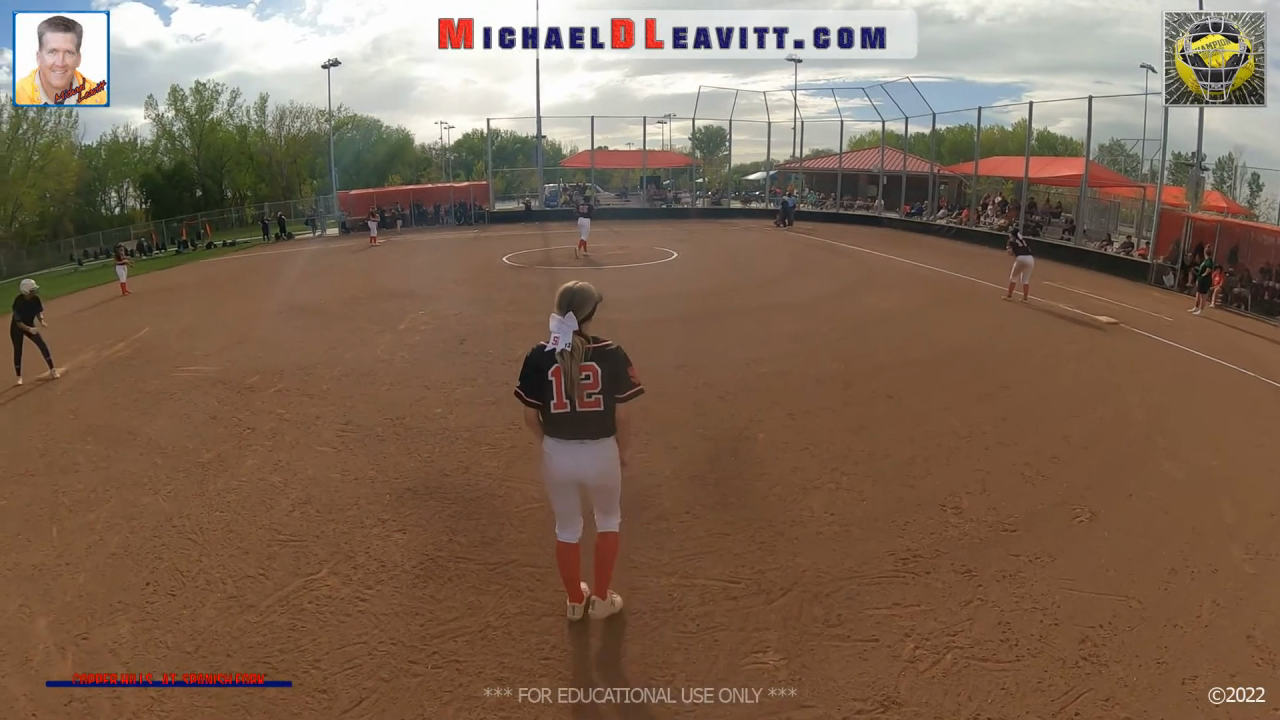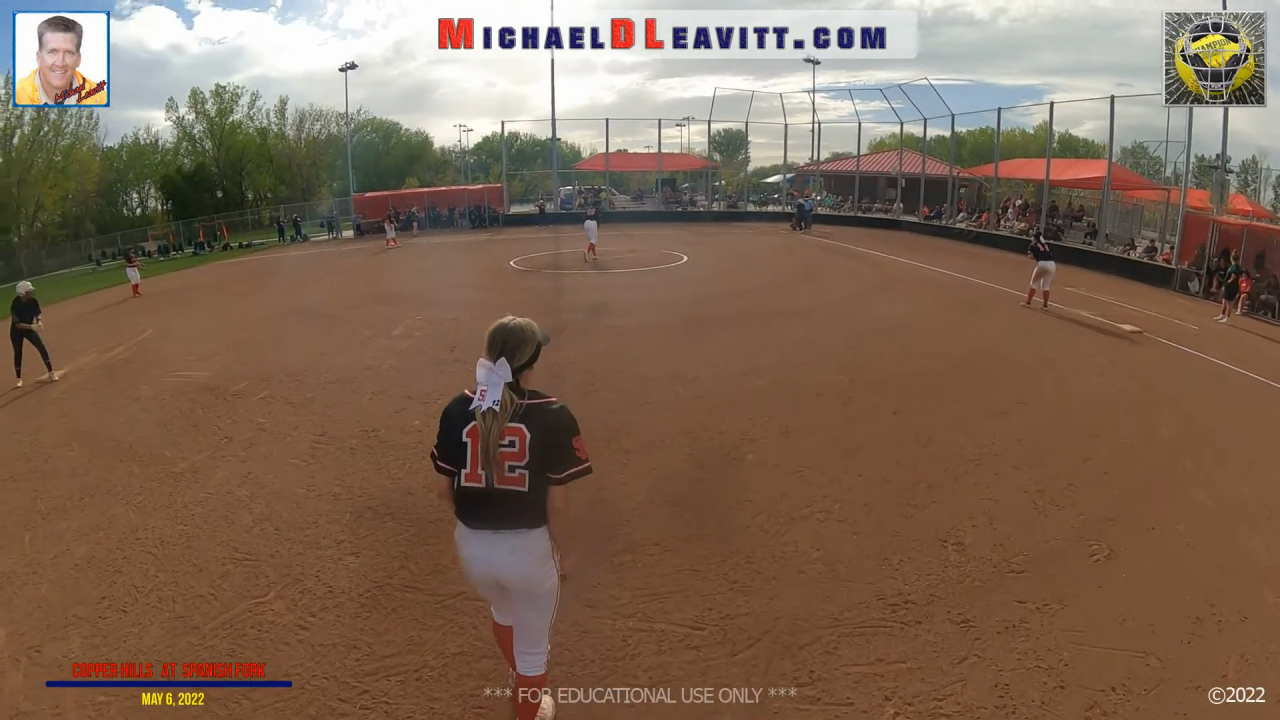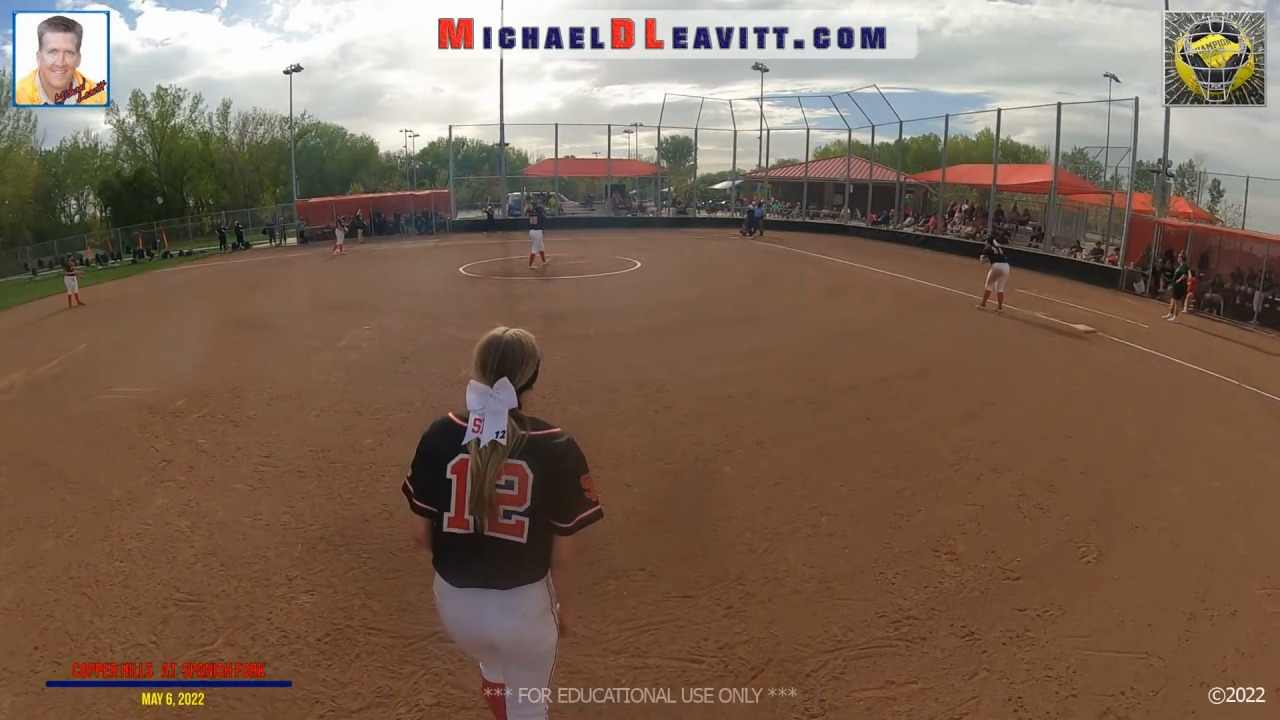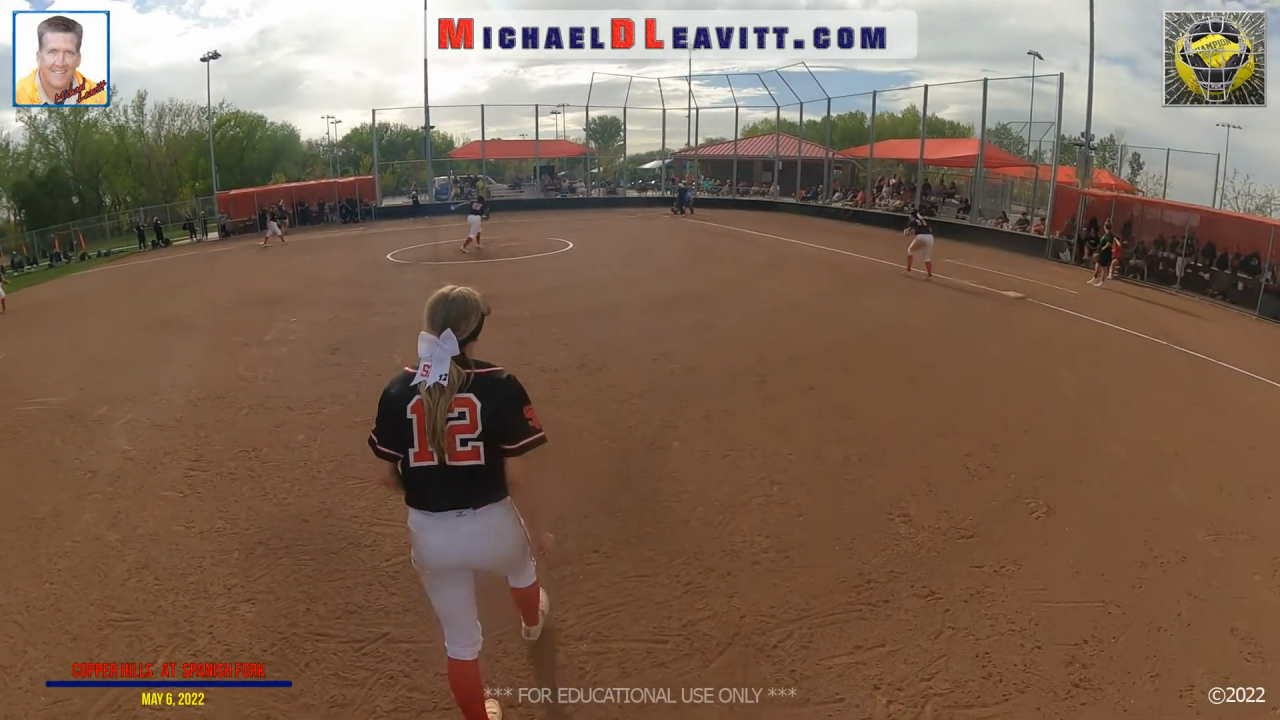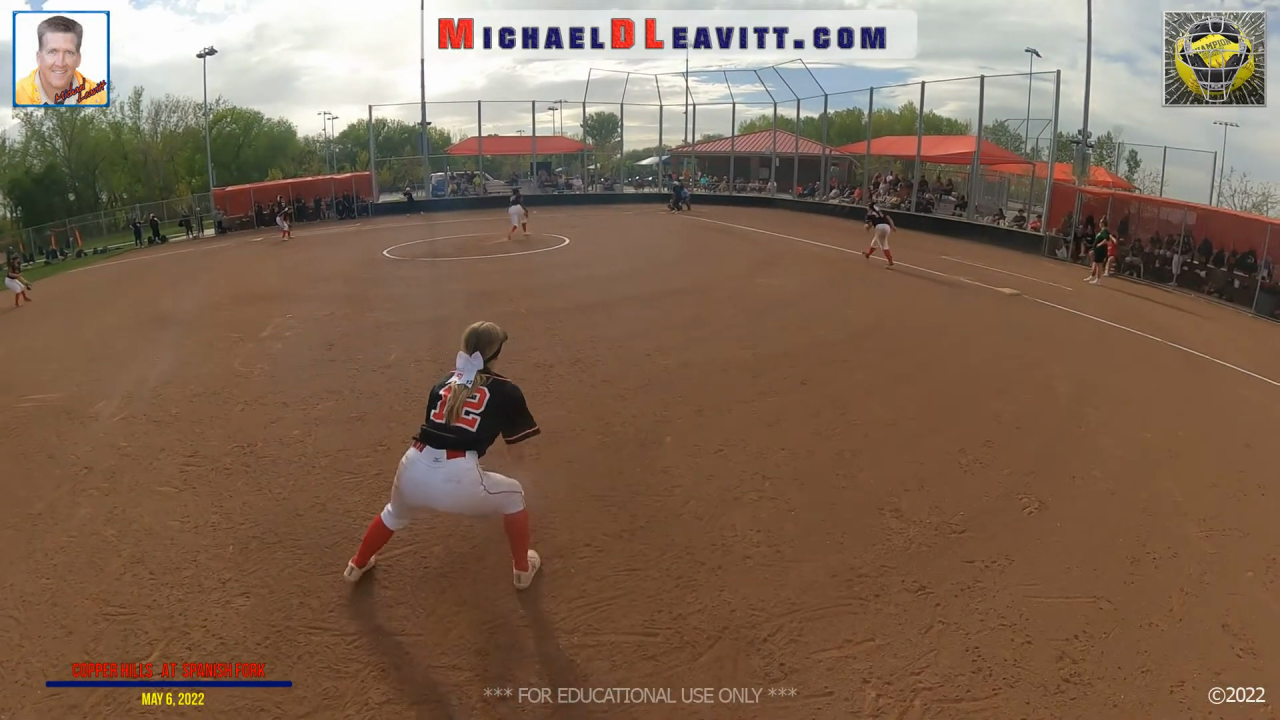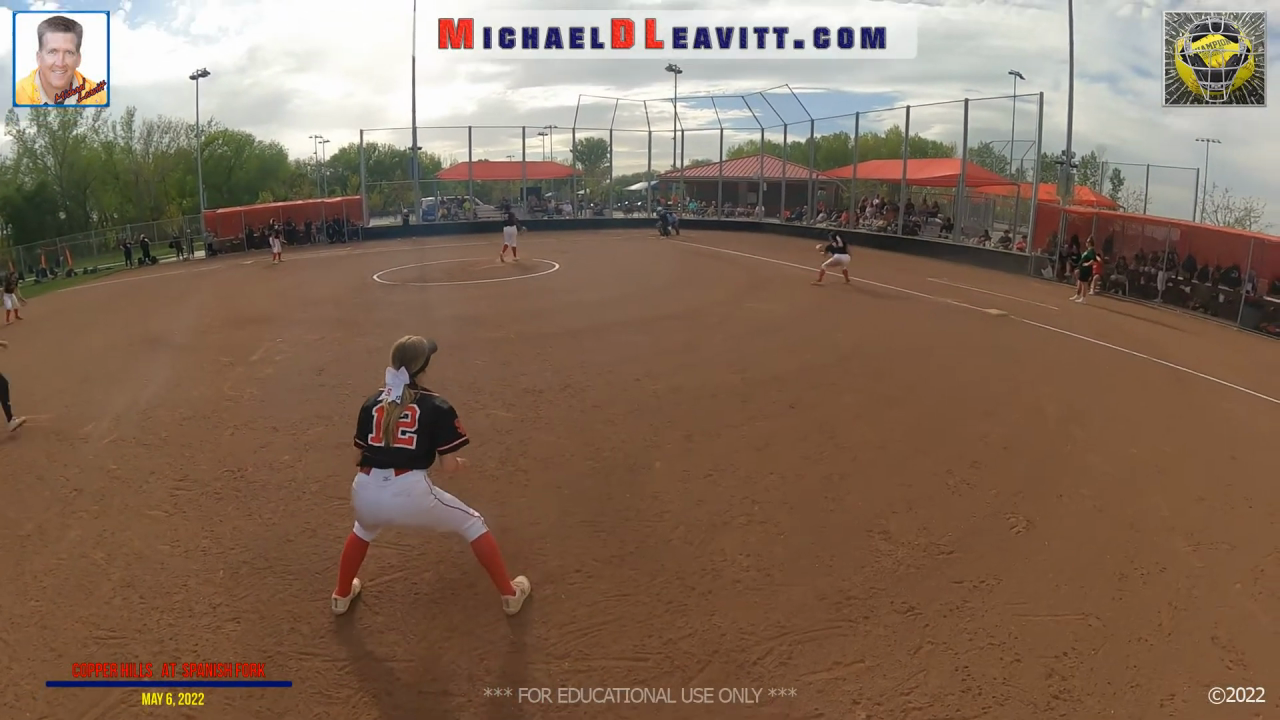
dt=0.7s
person 1, frame 1
left shoulder: (539, 356)
right shoulder: (611, 355)
left elbow: (531, 417)
right elbow: (622, 416)
right wrist: (622, 451)
left hip: (557, 455)
right hip: (601, 453)
left knee: (567, 530)
right knee: (608, 519)
person 1, frame 2
left shoulder: (458, 410)
right shoulder: (552, 416)
left elbow: (445, 489)
right elbow: (556, 504)
right wrist: (561, 551)
left hip: (471, 546)
right hip: (529, 548)
left knee: (503, 612)
right knee: (533, 648)
left ankle: (518, 669)
person 1, frame 3
left shoulder: (440, 436)
right shoulder: (557, 449)
left elbow: (422, 531)
right elbow: (562, 552)
right wrist: (565, 606)
left hip: (454, 599)
right hip: (523, 604)
left knee: (493, 669)
person 1, frame 4
left shoulder: (399, 390)
right shoulder: (500, 386)
left elbow: (388, 475)
right elbow: (515, 473)
right wrist: (536, 528)
left hip: (430, 535)
right hip: (491, 524)
left knee: (460, 639)
right knee: (522, 568)
right ankle: (532, 623)
person 1, frame 5
left shoulder: (442, 385)
right shoulder: (507, 391)
left hip: (413, 471)
right hip: (459, 479)
left knee: (395, 513)
right knee: (514, 495)
left ankle: (356, 566)
right ankle: (522, 569)
person 1, frame 6
left shoulder: (372, 402)
right shoulder: (436, 406)
right elbow: (448, 466)
right wrist: (461, 463)
left hip: (365, 491)
right hip: (411, 491)
left knee: (364, 529)
right knee: (473, 524)
left ankle: (342, 594)
right ankle: (510, 593)
